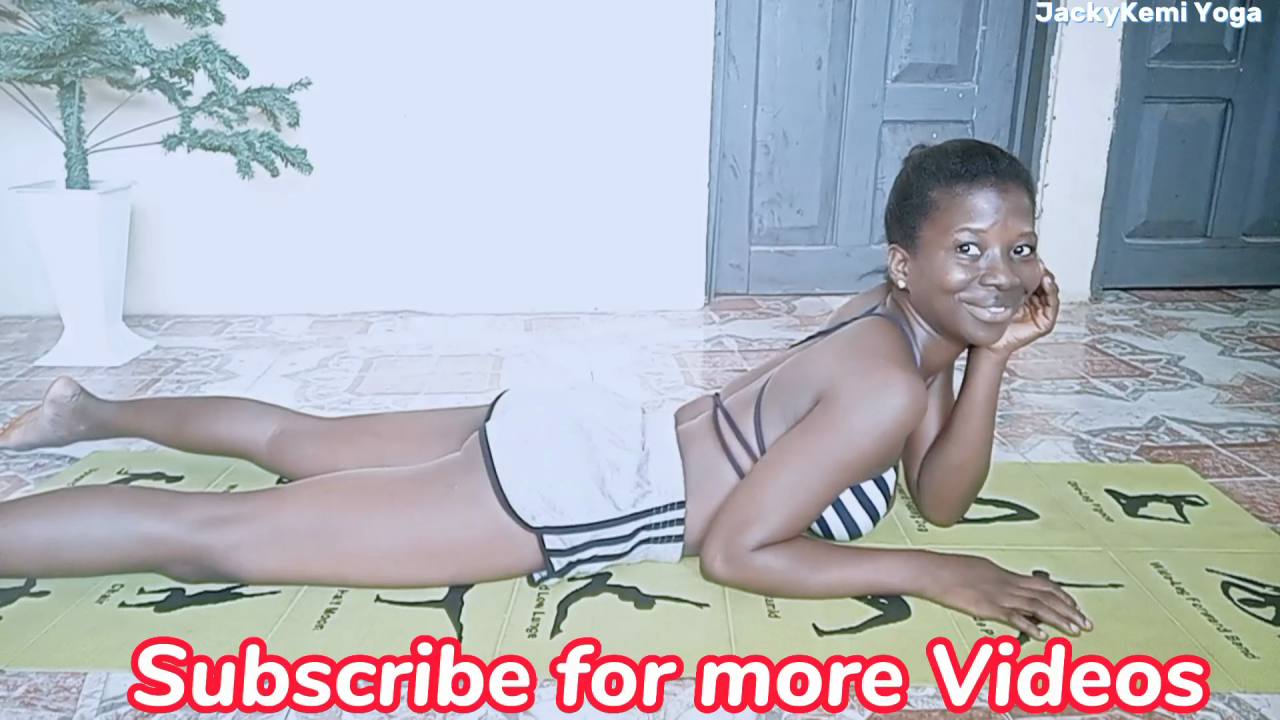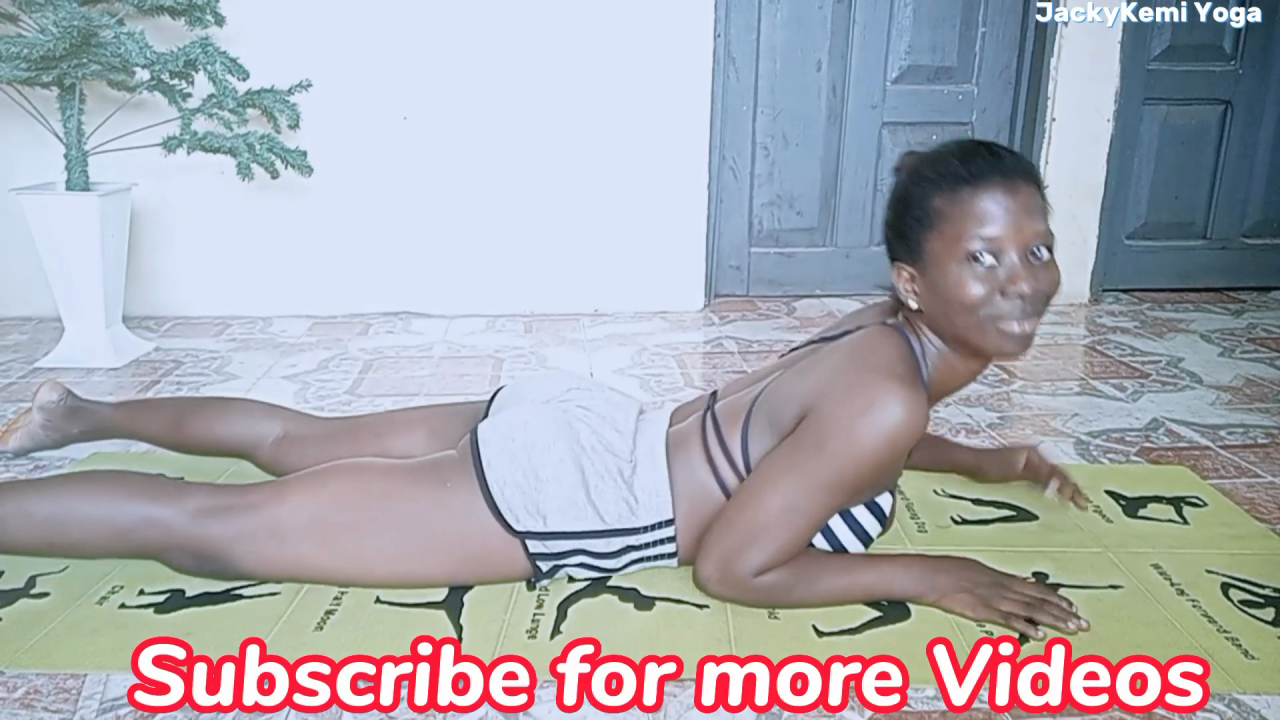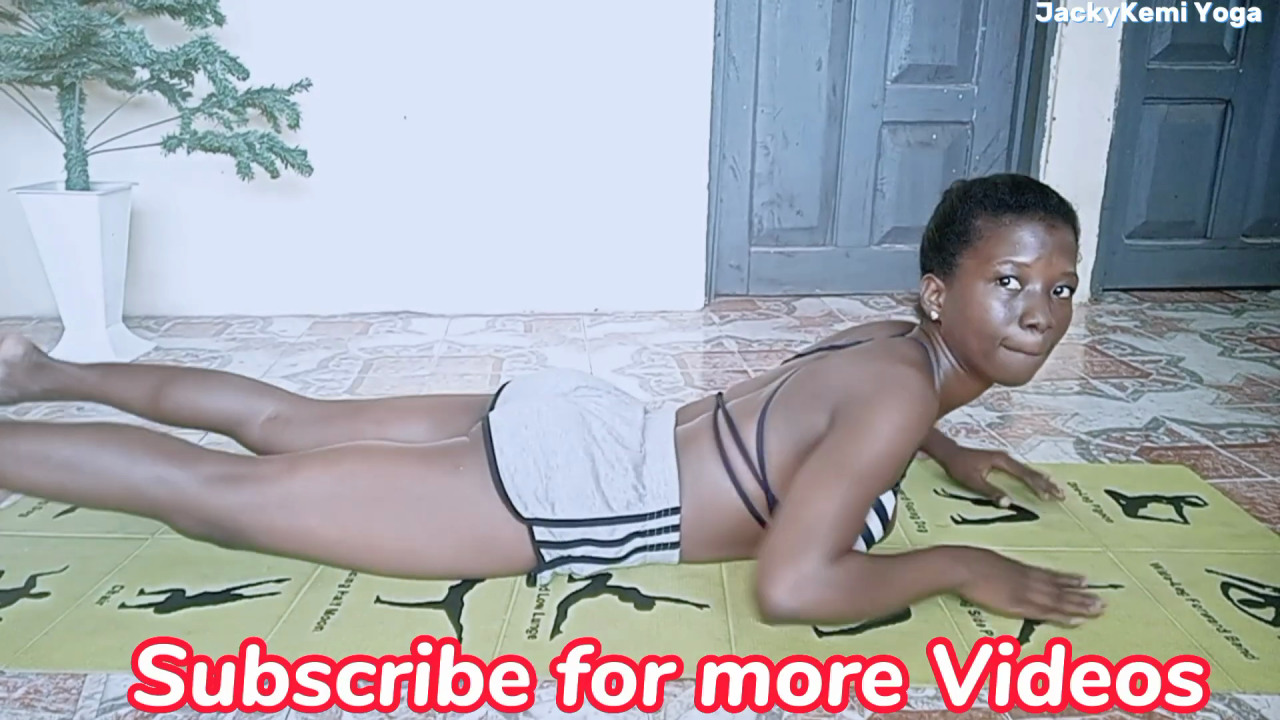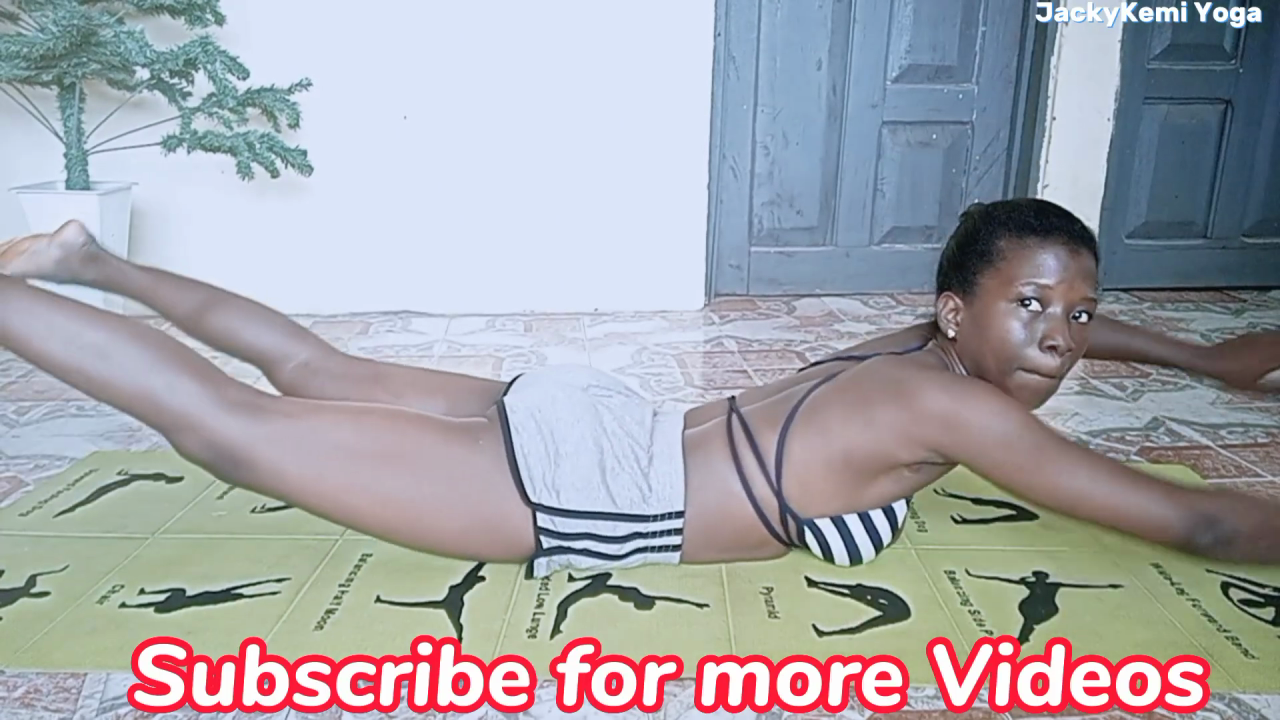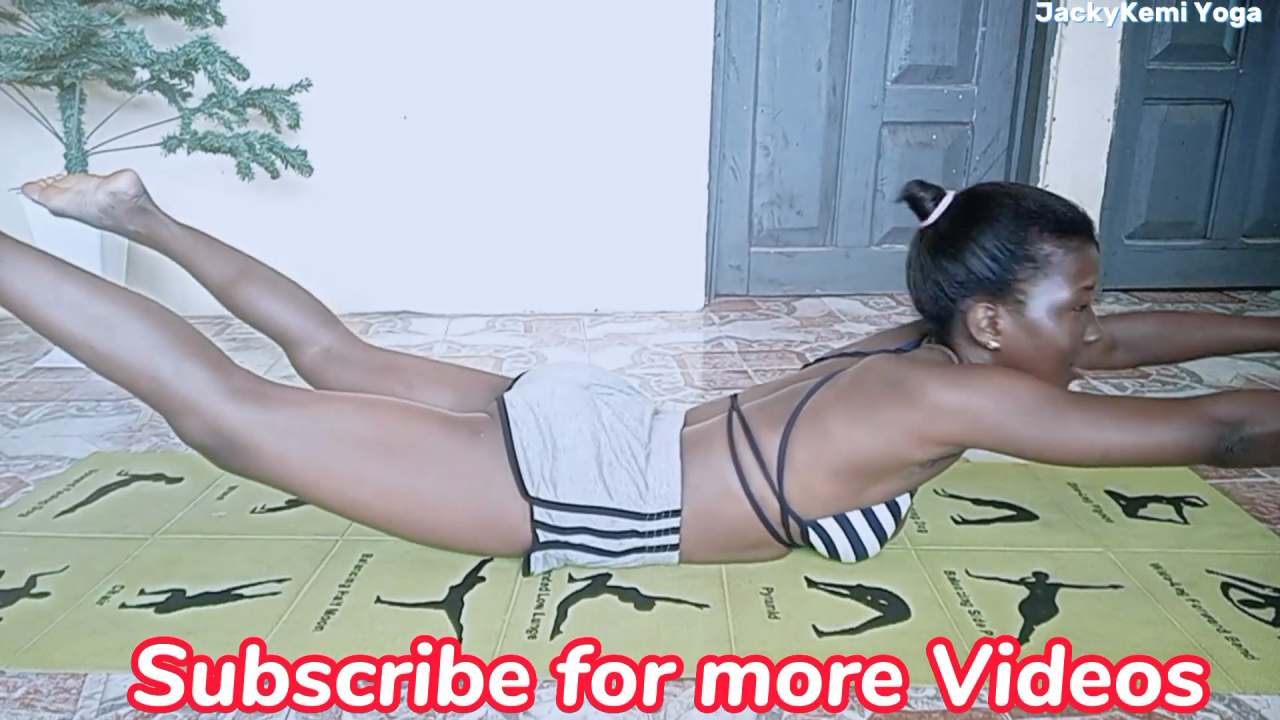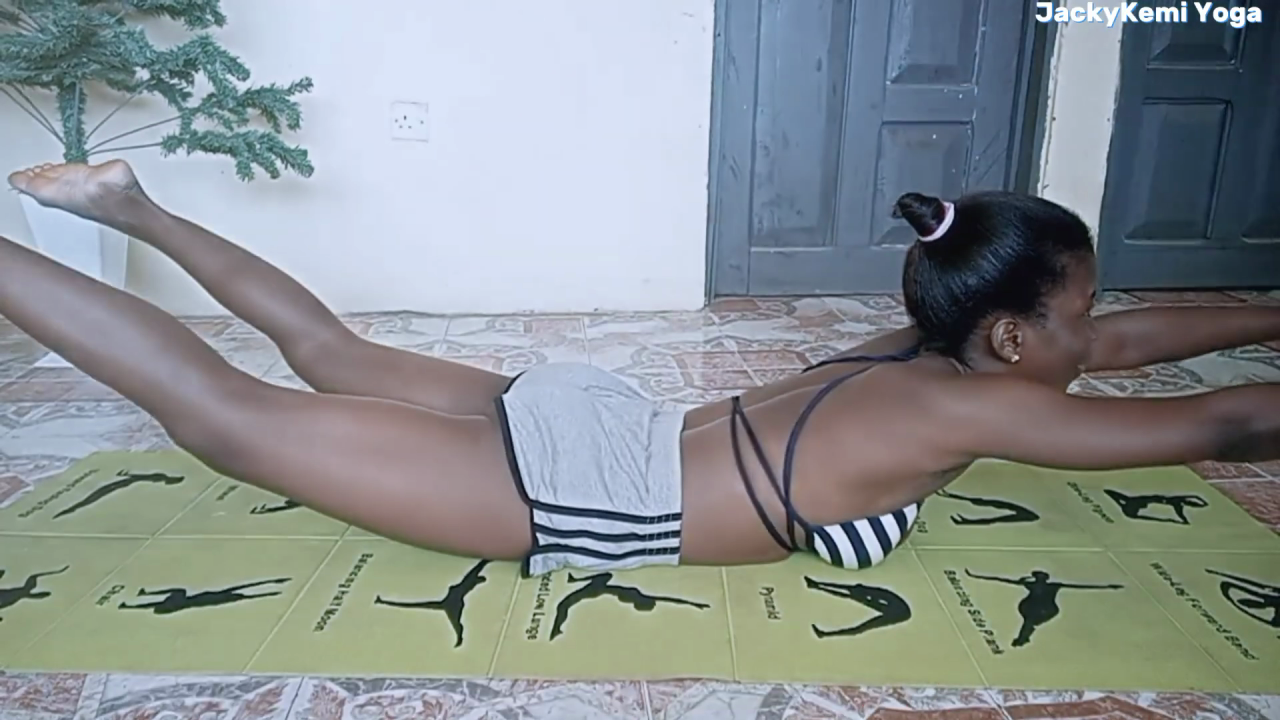
dt=0.5s
person 1, frame 1
left shoulder: (900, 319)
right shoulder: (885, 383)
left elbow: (940, 498)
right elbow: (735, 552)
left wrist: (991, 361)
right wrist: (932, 577)
left hip: (572, 440)
right hip: (564, 495)
left knee: (301, 445)
right knee: (214, 535)
left ankle: (93, 409)
person 1, frame 2
left shoulder: (903, 330)
right shoulder: (885, 400)
right elbow: (732, 569)
left wrist: (977, 461)
right wrist: (932, 577)
left hip: (571, 432)
right hip: (554, 502)
left knee: (298, 442)
right knee: (210, 528)
person 1, frame 3
left shoulder: (898, 344)
right shoulder: (898, 390)
right elbow: (792, 590)
left wrist: (940, 451)
right wrist: (961, 570)
left hip: (573, 430)
right hip: (560, 493)
left knee: (286, 425)
right knee: (216, 495)
person 1, frame 4
left shoulder: (938, 352)
right shoulder: (953, 409)
left elbow: (1039, 329)
left hip: (582, 430)
right hip: (573, 486)
left knee: (317, 375)
right knee: (236, 431)
person 1, frame 5
left shoulder: (924, 343)
right shoulder: (959, 396)
left elbow: (1107, 339)
left hip: (584, 427)
right hip: (574, 488)
left knee: (336, 359)
right knee: (234, 415)
left ankle: (138, 214)
person 1, frame 6
left shoulder: (924, 347)
right shoulder: (973, 406)
left elbow: (1124, 342)
left hip: (585, 429)
right hip: (576, 496)
left knee: (331, 356)
right knee: (233, 421)
left ankle: (130, 205)
